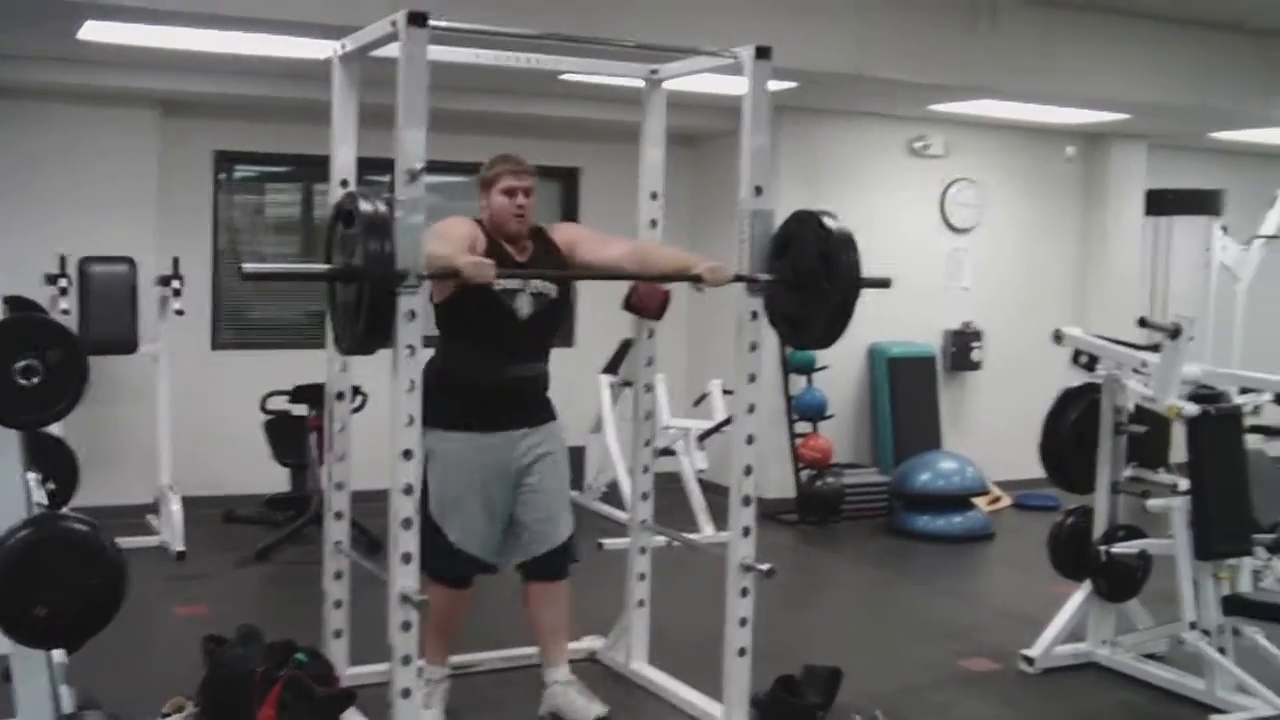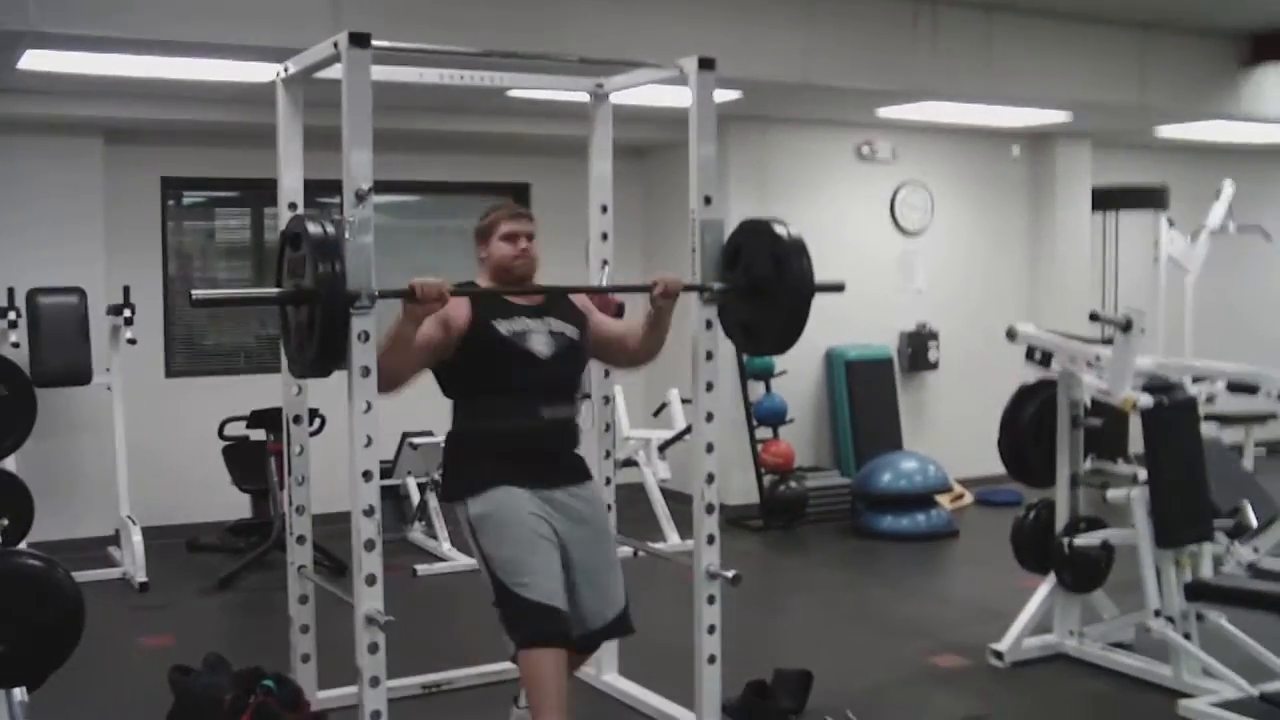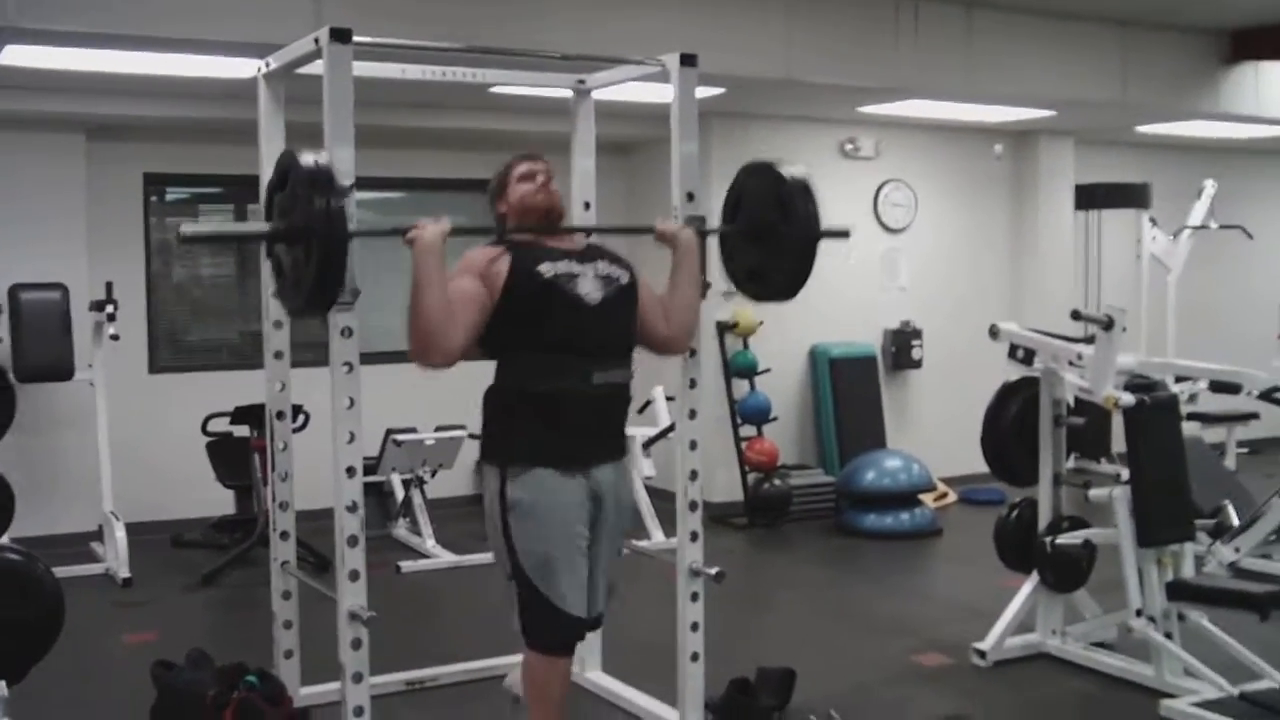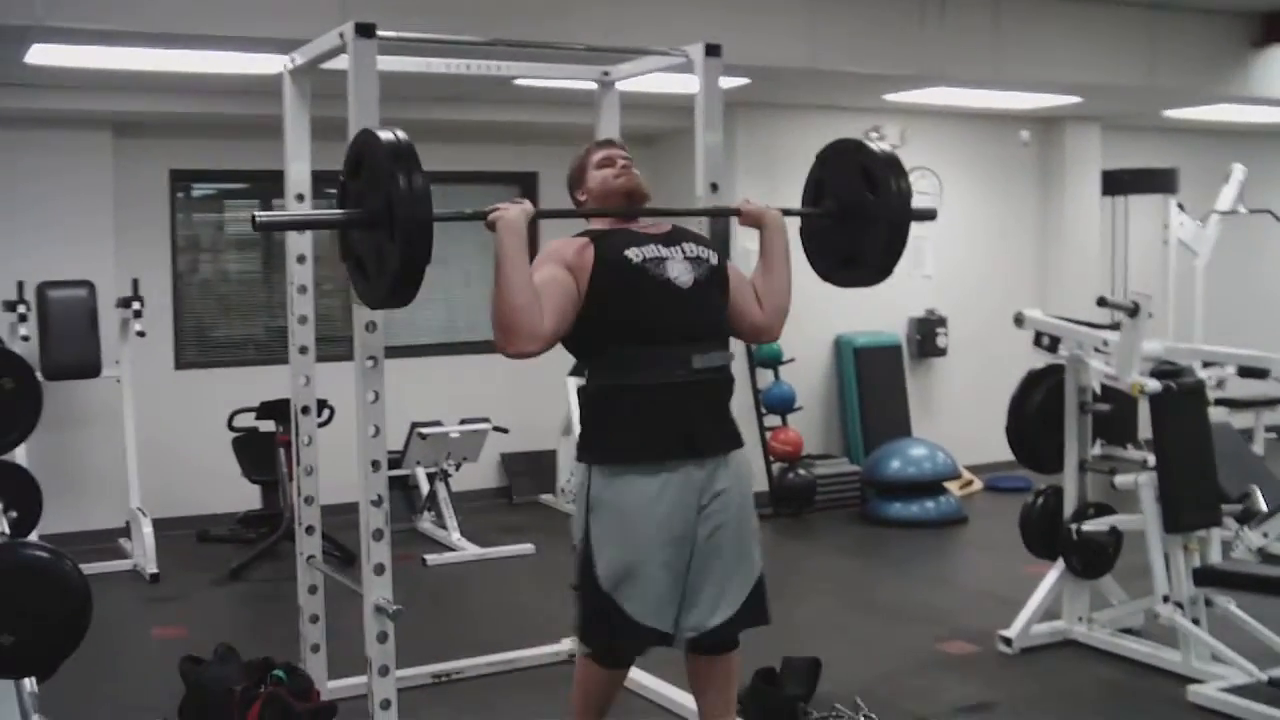
dt=0.5s
person 1, frame 1
left shoulder: (561, 241)
right shoulder: (464, 234)
left elbow: (628, 253)
right elbow: (433, 252)
left wrist: (694, 265)
right wrist: (459, 263)
left hip: (533, 424)
right hip: (461, 427)
left knee: (550, 553)
right knee: (451, 558)
person 1, frame 2
left shoulder: (569, 304)
right shoulder: (458, 310)
left elbow: (634, 351)
right elbow: (387, 377)
left wrist: (662, 306)
right wrist: (416, 313)
left hip: (569, 480)
right hip: (496, 487)
left knee: (602, 615)
right knee: (544, 619)
person 1, frame 3
left shoulder: (610, 260)
right shoulder: (492, 263)
left elbow: (673, 334)
right elbow: (435, 348)
left wrist: (686, 250)
right wrist: (429, 254)
left hip: (606, 454)
right hip: (531, 459)
left knee: (581, 604)
right knee: (556, 614)
person 1, frame 4
left shoulder: (699, 244)
right shoulder: (576, 254)
left elbow: (765, 322)
right elbow: (521, 336)
left wrist: (772, 230)
right wrist: (511, 235)
left hip: (719, 457)
right hip: (629, 464)
left knee: (720, 620)
right knee: (615, 625)
